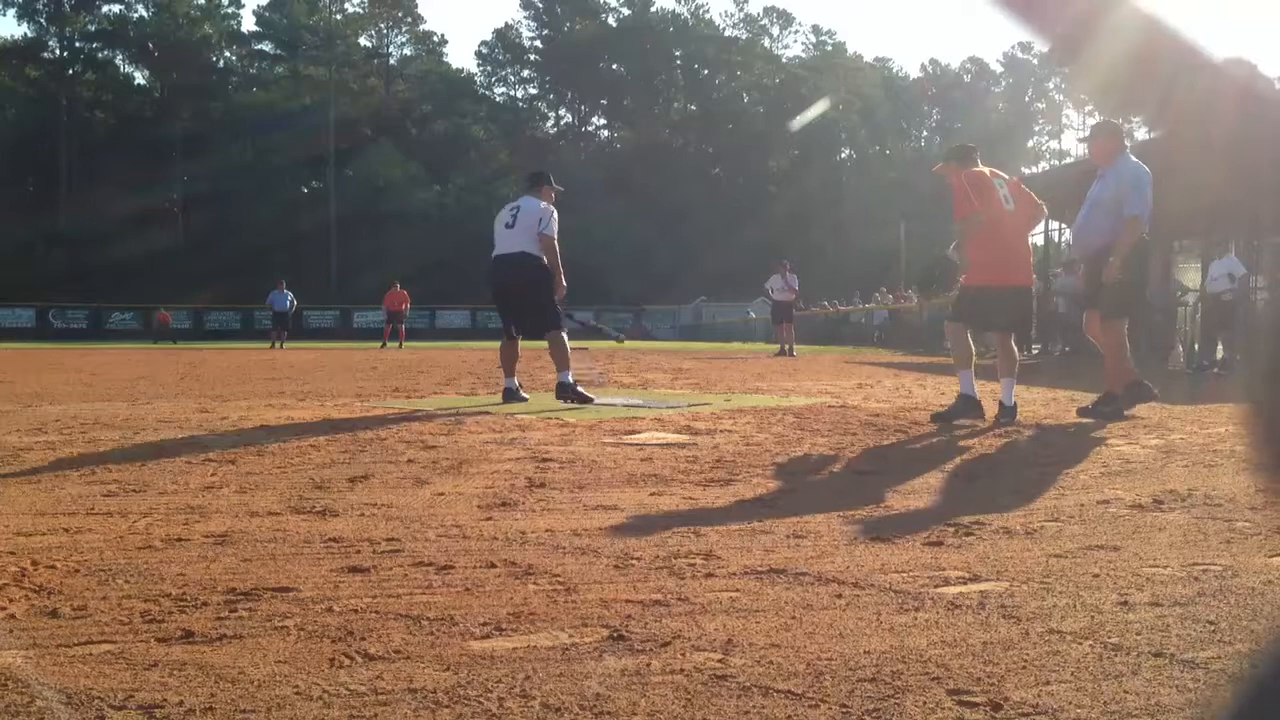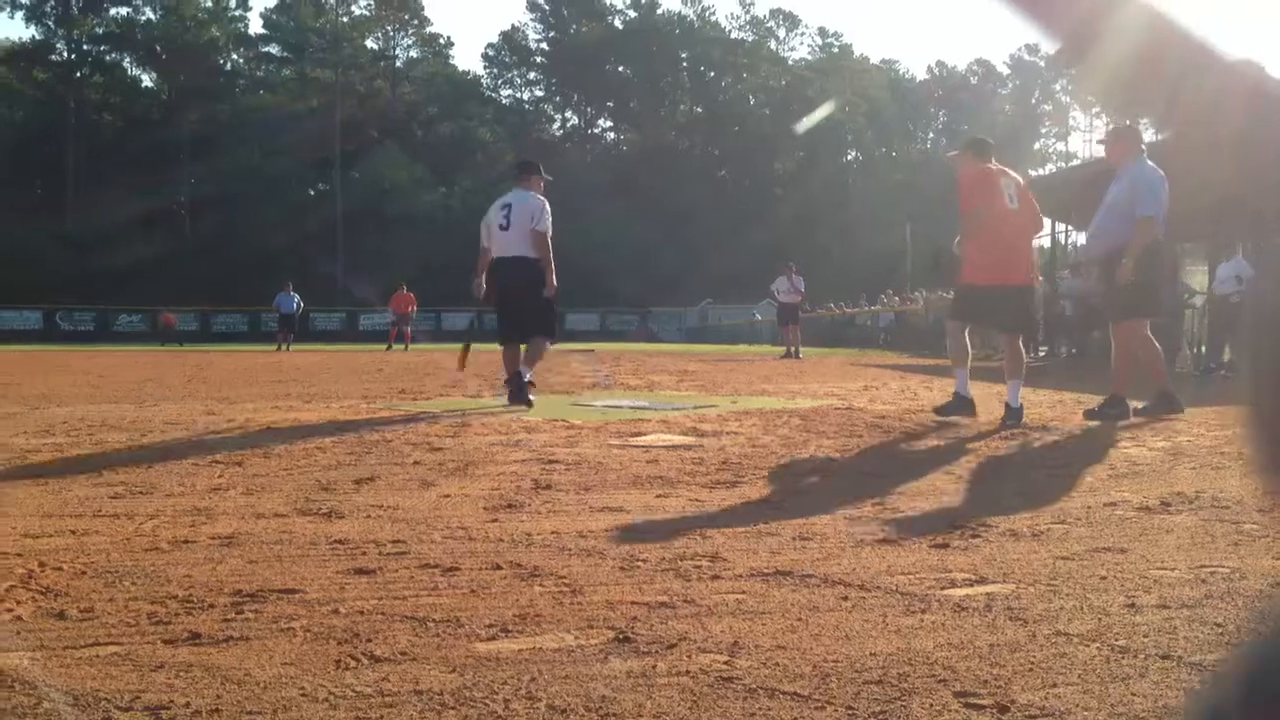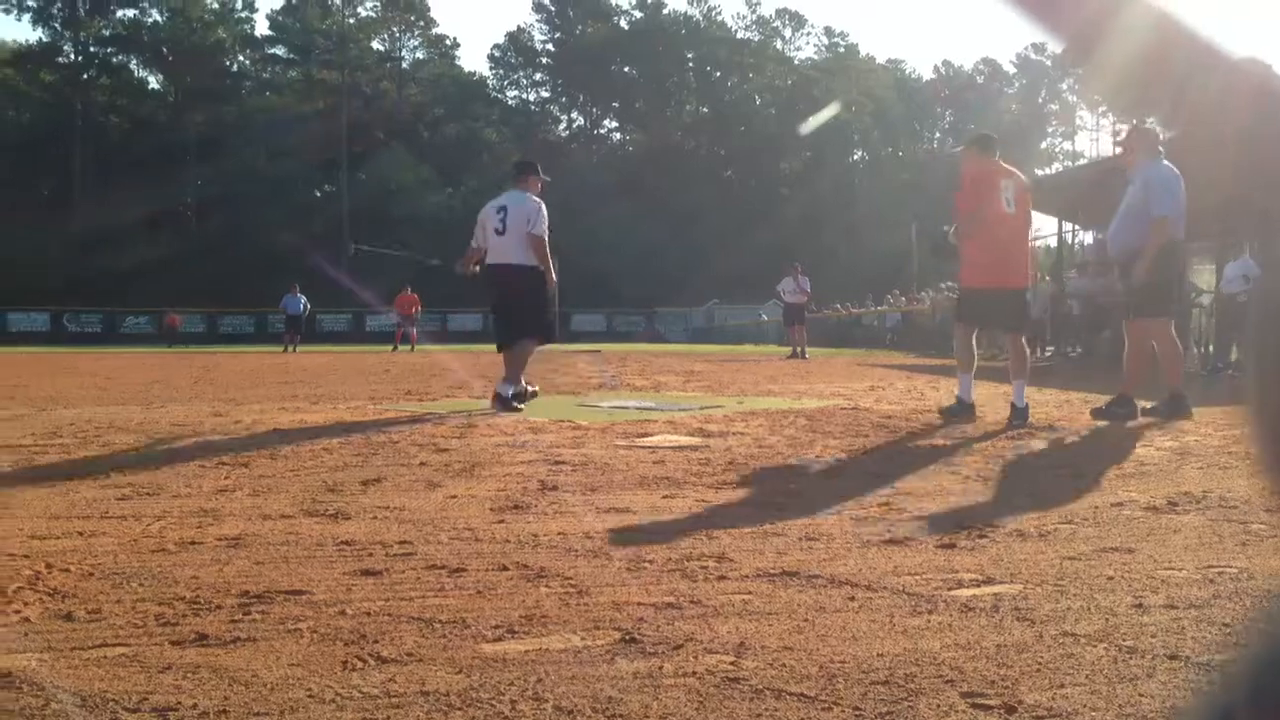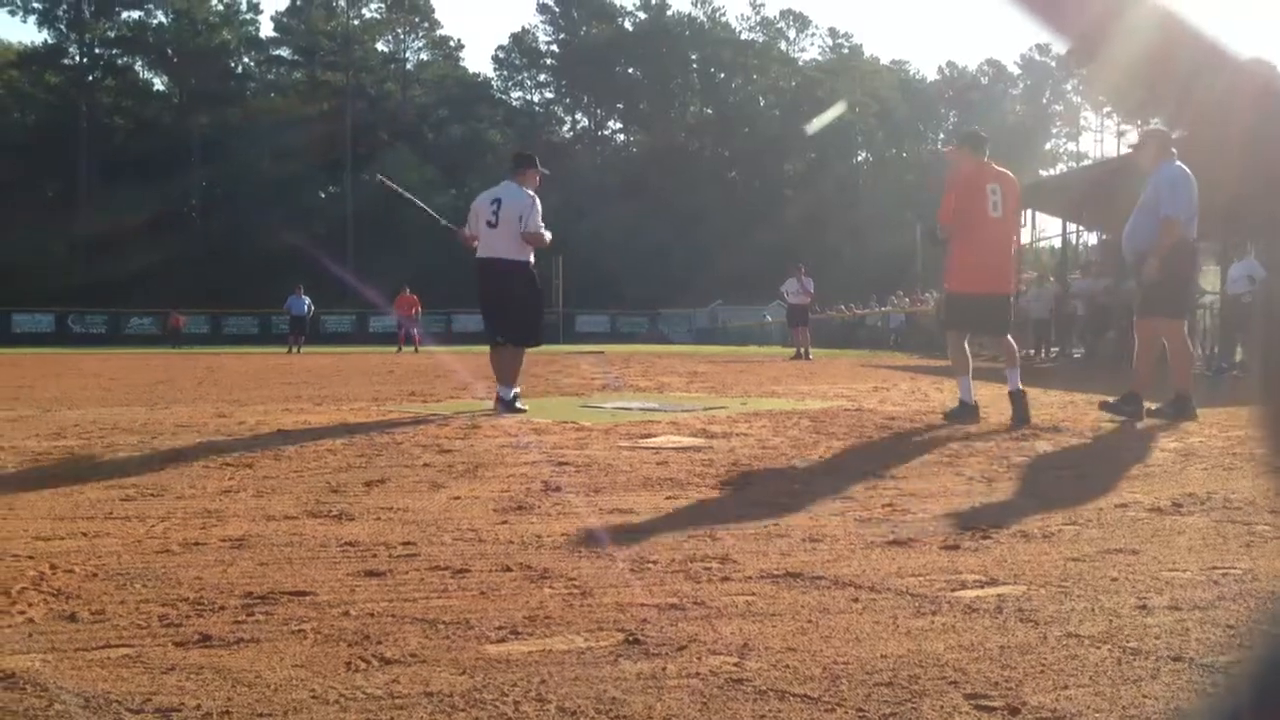
dt=0.2s
person 1, frame 1
left shoulder: (1132, 172)
right shoulder: (1106, 174)
left elbow: (1134, 221)
left wrist: (1116, 260)
right wrist: (1086, 263)
left hip: (1121, 260)
right hip: (1100, 260)
left knee: (1111, 328)
right knee: (1094, 326)
left ankle: (1112, 398)
right ankle: (1134, 384)
person 1, frame 2
left shoulder: (1145, 175)
right shoulder: (1125, 176)
left elbow: (1148, 223)
left wrist: (1129, 261)
right wrist: (1102, 264)
left hip: (1134, 263)
right hip: (1116, 262)
left knee: (1124, 332)
right knee: (1136, 333)
left ankle: (1117, 401)
right ankle: (1166, 396)
person 1, frame 3
left shoulder: (1161, 174)
right shoulder: (1146, 176)
left elbow: (1163, 222)
left wrist: (1144, 261)
right wrist: (1131, 263)
left hip: (1154, 263)
right hip: (1141, 263)
left knee: (1137, 332)
right knee: (1160, 333)
left ankle: (1126, 401)
right ankle: (1176, 399)
person 1, frame 4
left shoulder: (1171, 175)
right shoulder: (1163, 176)
left elbow: (1173, 222)
left wrist: (1154, 259)
right wrist: (1151, 261)
left hip: (1168, 262)
right hip: (1163, 263)
left knee: (1148, 330)
right knee: (1160, 332)
left ankle: (1135, 399)
right ankle: (1182, 400)
person 2, frame 1
left shoulder: (965, 179)
right shoulder: (1005, 178)
left elbow: (974, 219)
right elbow: (1038, 212)
left wrist: (959, 245)
left hip: (987, 271)
right hip: (1019, 271)
left knee: (956, 326)
right knee: (1002, 336)
left ankle: (968, 398)
right ankle: (1007, 404)
person 2, frame 2
left shoulder: (972, 174)
right shoulder: (1014, 179)
left elbow: (975, 216)
right elbow: (1036, 223)
left wrist: (962, 241)
left hip: (985, 269)
right hip: (1020, 270)
left knee: (956, 325)
right knee: (1011, 338)
left ankle: (962, 397)
right ankle: (1013, 406)
person 2, frame 3
left shoulder: (973, 174)
right shoulder: (1018, 178)
left elbow: (967, 221)
right elbow: (1023, 225)
left wrist: (957, 236)
left hip: (981, 271)
right hip: (1016, 272)
left knee: (964, 331)
right knee: (1014, 337)
left ankle: (965, 402)
right ankle: (1019, 406)
person 2, frame 4
left shoulder: (960, 178)
right shoulder: (1008, 180)
left elbow: (946, 228)
right elbow: (1013, 226)
left wrist: (944, 232)
left hip: (966, 275)
right hip: (1001, 274)
left knee: (956, 335)
right knee: (1002, 335)
left ankle: (967, 404)
right ankle: (1016, 392)
person 3, frame 1
left shoulder: (505, 211)
right shoulder: (545, 209)
right elbow: (548, 242)
right wrist: (559, 278)
left hip: (499, 269)
right hip: (528, 267)
left knee: (511, 332)
right knee: (553, 327)
left ankle: (510, 387)
right ankle: (565, 382)
person 3, frame 2
left shoulder: (495, 207)
right shoulder: (537, 202)
left elbow: (486, 248)
right elbow: (541, 239)
left wrist: (479, 279)
right wrist: (550, 275)
left hip: (499, 270)
right hip: (527, 269)
left knee: (511, 335)
right knee: (543, 330)
left ankle: (516, 387)
right ankle: (521, 377)
person 3, frame 3
left shoulder: (489, 208)
right shoulder: (533, 204)
left elbow: (477, 247)
right elbow: (537, 241)
left wrist: (466, 264)
right wrist: (549, 273)
left hip: (496, 274)
right hip: (525, 275)
left knee: (508, 337)
right knee: (531, 335)
left ankle: (517, 387)
right ankle: (505, 390)
person 3, frame 4
left shoulder: (483, 198)
right shoulder: (527, 198)
left elbow: (469, 237)
right elbow: (532, 236)
left wrist: (475, 236)
right wrist: (546, 237)
left hip: (486, 269)
right hip: (516, 271)
left knee: (497, 336)
right knee: (519, 338)
left ankle: (505, 388)
right ankle: (506, 395)
